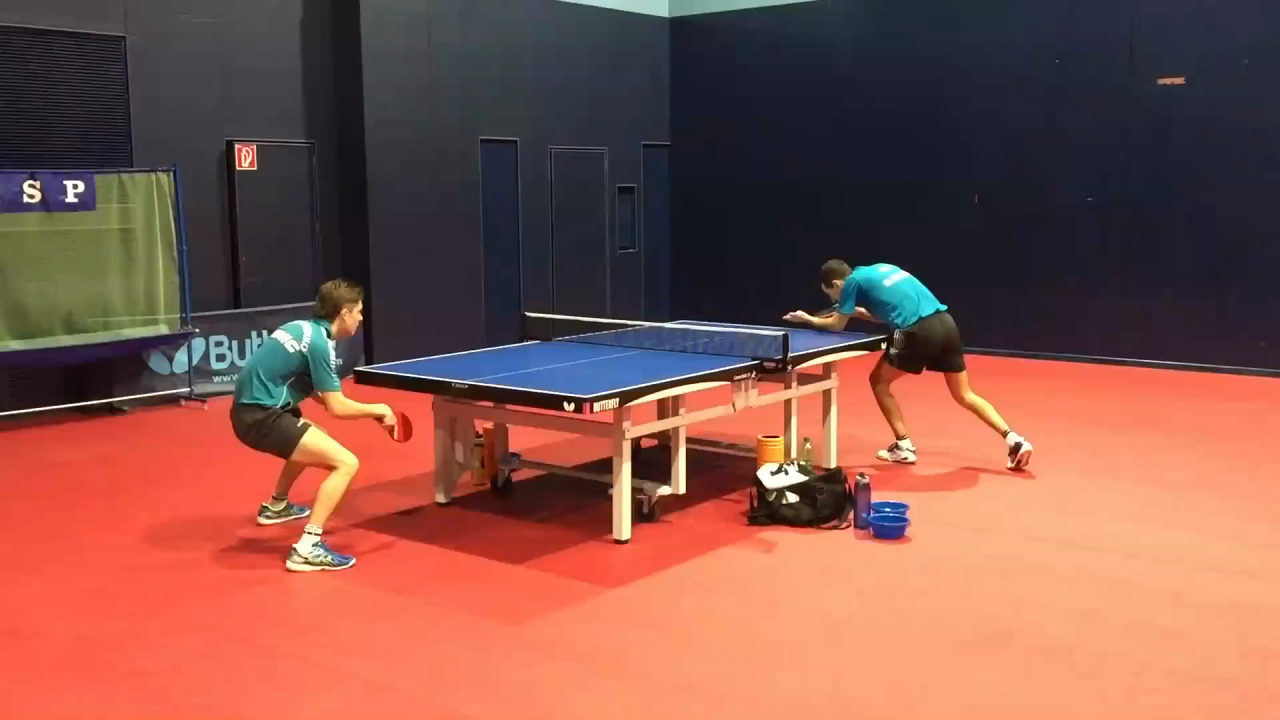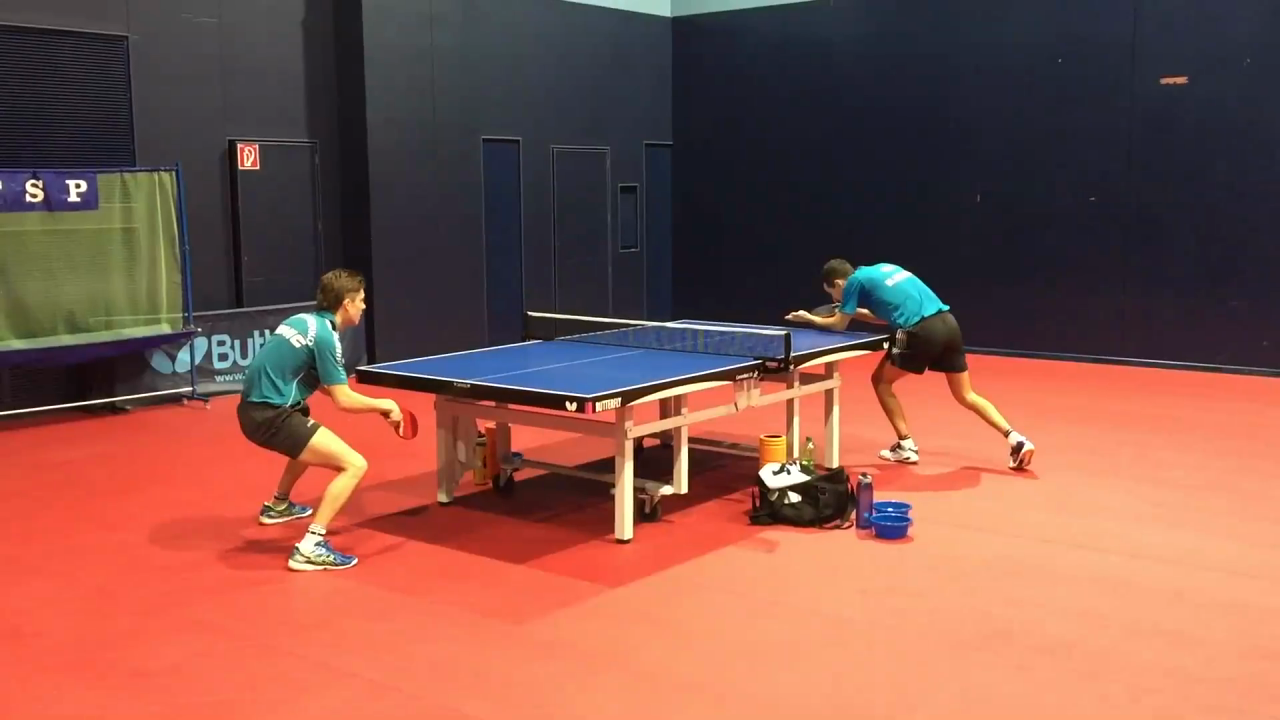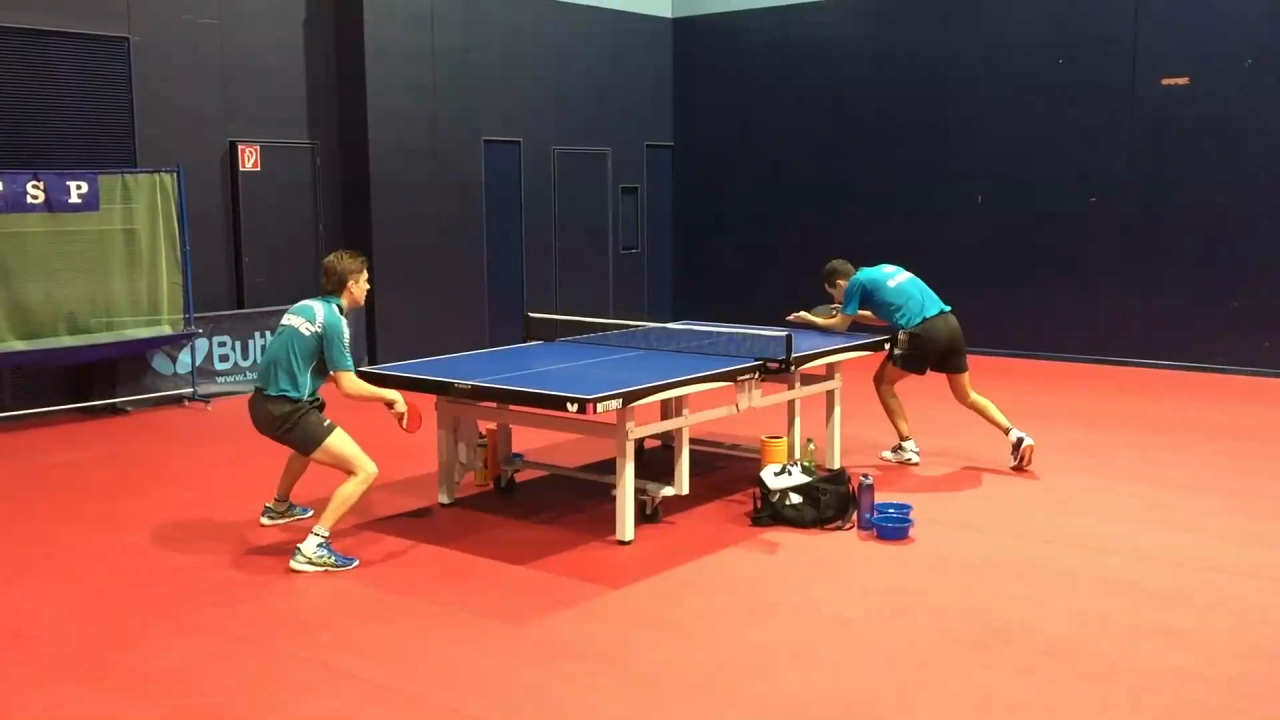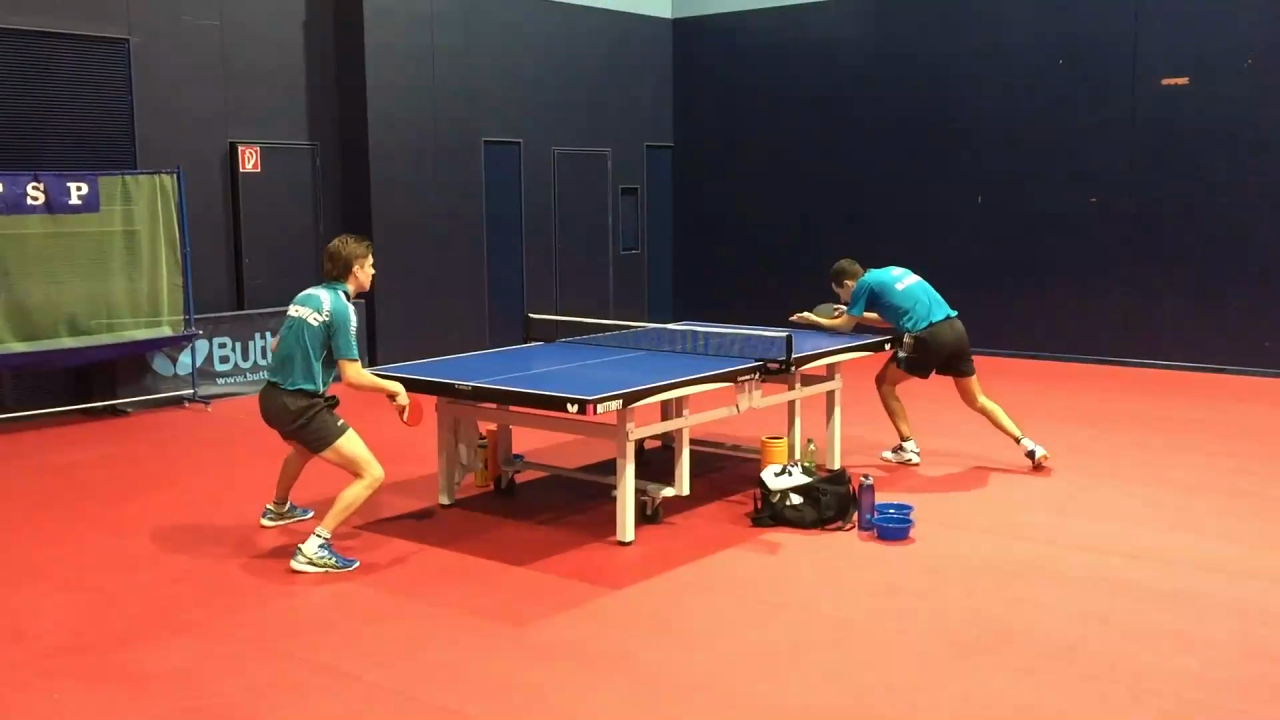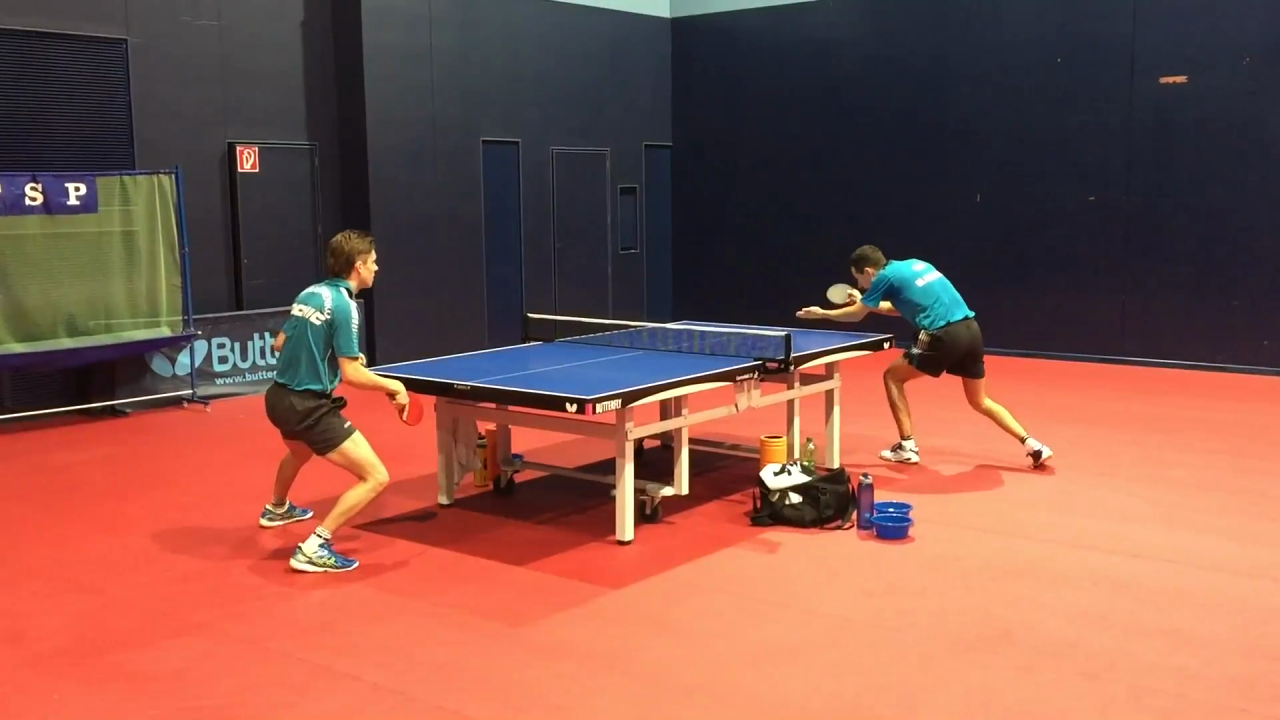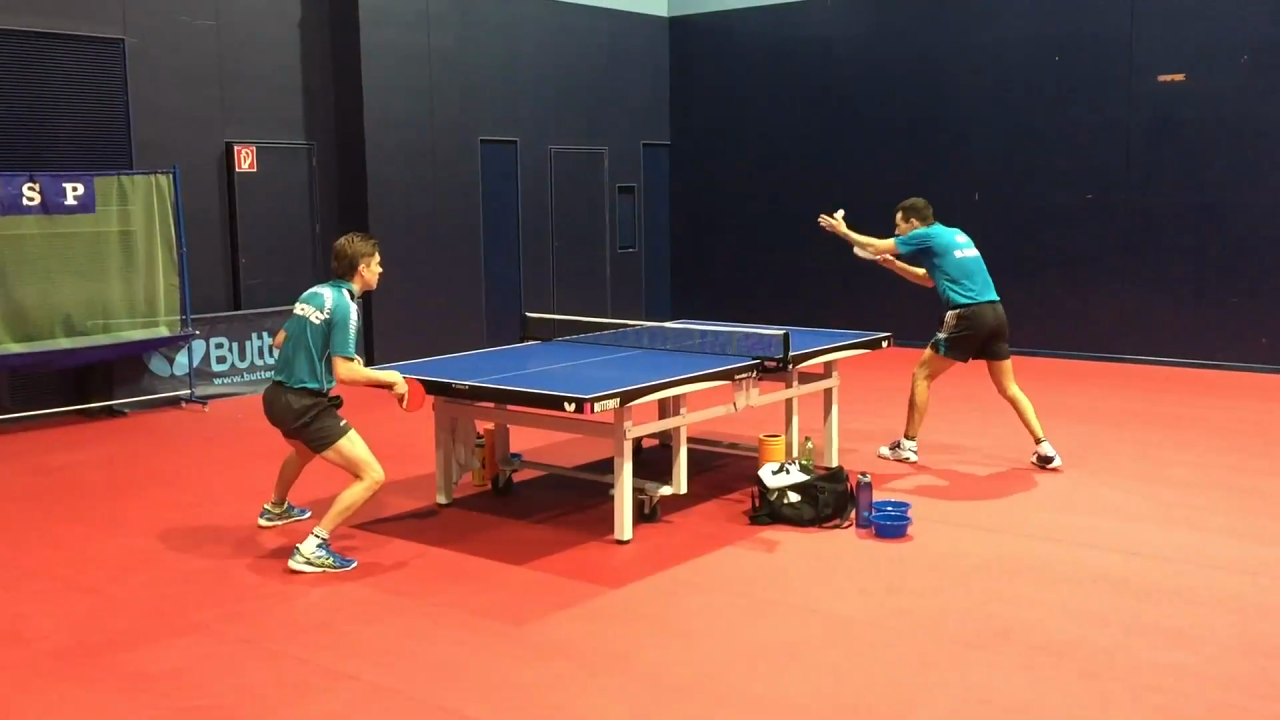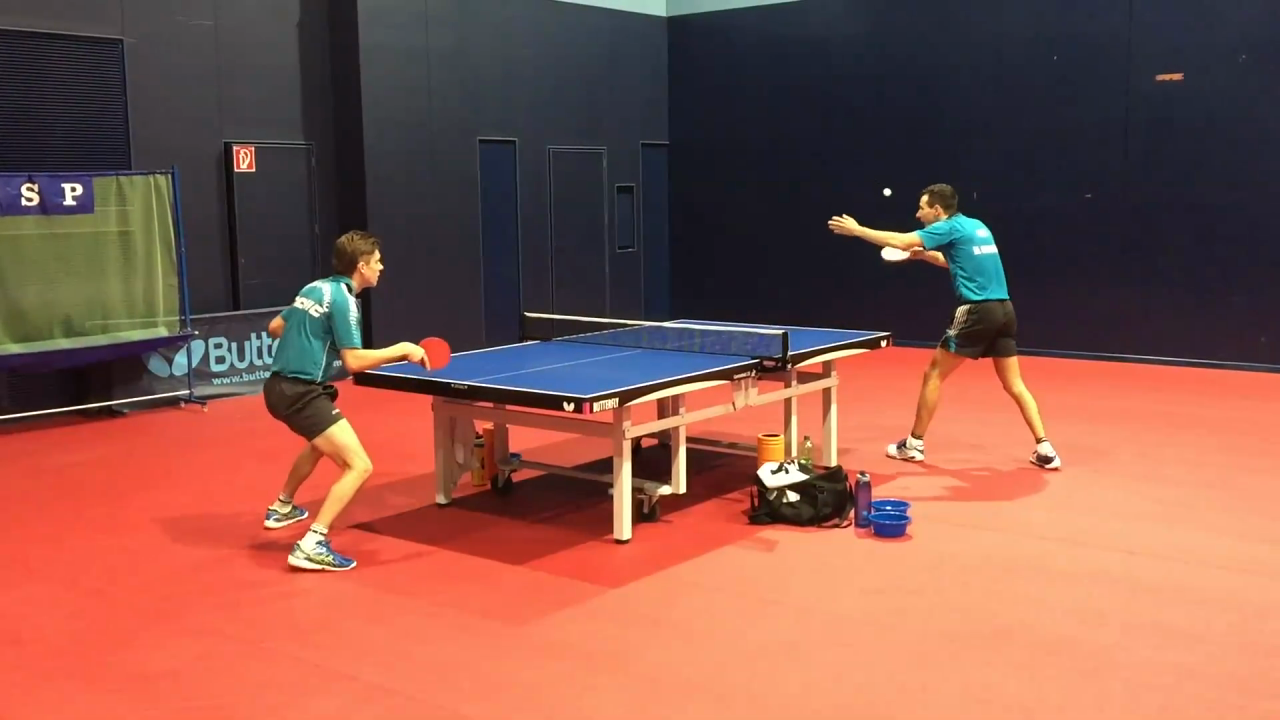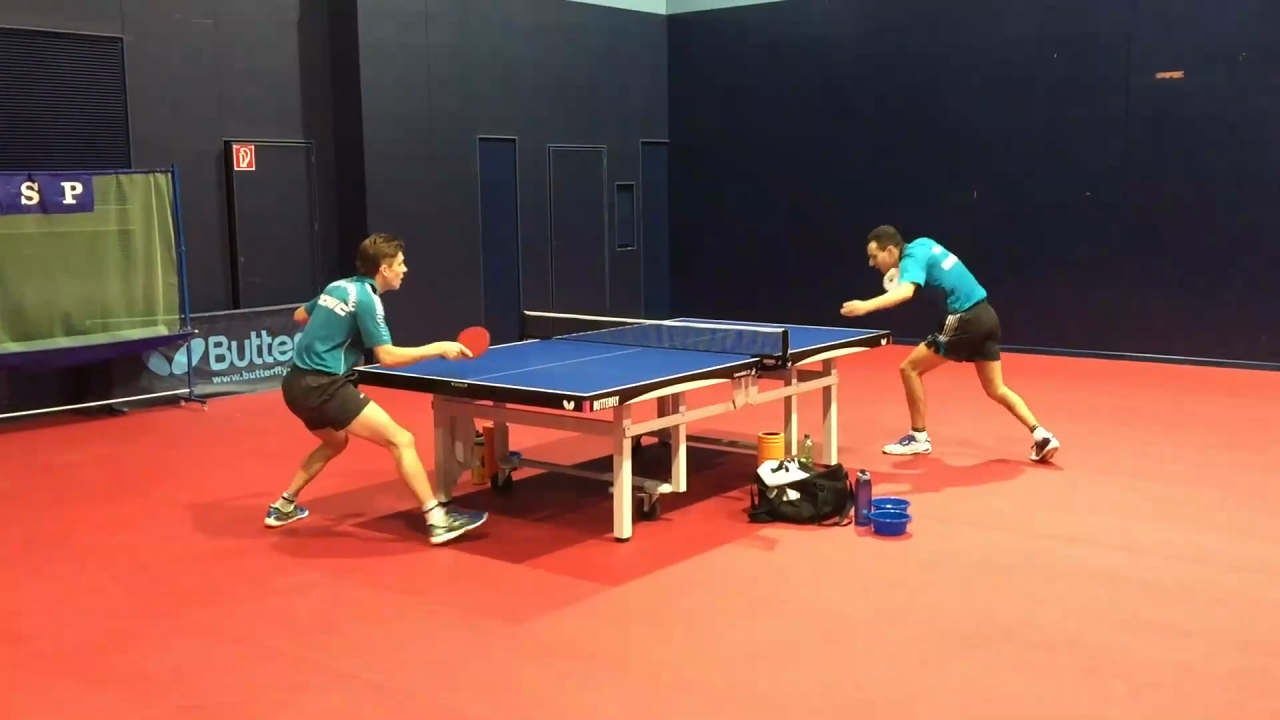
dt=0.3s
person 1, frame 1
left shoulder: (300, 326)
right shoulder: (320, 343)
right elbow: (337, 408)
left wrist: (318, 394)
right wrist: (378, 410)
left hip: (249, 410)
right hip: (260, 418)
left knee: (310, 440)
right knee: (346, 463)
left ankle: (276, 505)
right ankle: (308, 547)
person 1, frame 2
left shoulder: (301, 320)
right shoulder: (325, 336)
right elbow: (343, 400)
left wrist: (323, 384)
right wrist: (385, 405)
left hip: (255, 409)
right hip: (270, 417)
left knee: (313, 438)
right knee: (354, 465)
left ankle: (278, 505)
right ankle: (310, 547)
person 1, frame 3
left shoulder: (303, 307)
right shoulder: (333, 321)
right elbow: (349, 387)
left wrist: (327, 373)
right wrist: (390, 395)
left hip: (263, 402)
right hip: (286, 410)
left knee: (310, 443)
right knee: (364, 470)
left ankle: (278, 507)
right ankle: (313, 548)
person 1, frame 4
left shoulder: (306, 296)
right shoulder: (340, 308)
left elbow: (278, 347)
right elbow: (352, 376)
right wrist: (393, 387)
left hip: (273, 397)
right hip: (301, 405)
left knee: (306, 447)
right knee: (371, 474)
left ankle: (278, 509)
right ankle: (314, 548)
person 1, frame 5
left shoulder: (309, 293)
right shoulder: (343, 306)
left elbow: (280, 344)
right elbow: (352, 374)
right wrist: (394, 386)
left hip: (279, 397)
right hip: (309, 407)
left knee: (300, 451)
right knee: (376, 478)
left ankle: (277, 509)
right ankle: (314, 548)
person 1, frame 6
left shoulder: (313, 294)
right shoulder: (344, 306)
left elbow: (280, 341)
right elbow: (344, 373)
right wrist: (390, 378)
left hip: (277, 396)
right hip: (306, 405)
left knee: (305, 449)
right knee: (371, 476)
left ankle: (276, 508)
right ankle: (311, 548)
person 1, frame 7
left shoulder: (313, 288)
right shoulder: (343, 299)
left elbow: (276, 327)
right elbow: (354, 361)
right wrist: (402, 350)
left hip: (277, 387)
right hip: (301, 393)
left knee: (319, 442)
right knee: (359, 466)
left ankle: (283, 507)
right ankle: (312, 543)
person 1, frame 8
left shoulder: (337, 287)
right shoulder: (367, 299)
left elbow: (300, 316)
right elbow: (388, 357)
right wrist: (438, 348)
left hip: (296, 383)
right hip: (324, 386)
left knee: (335, 442)
right knee: (401, 441)
left ankle: (284, 505)
right ankle: (437, 520)
person 2, frame 1
left shoulder: (853, 280)
right shoulder: (881, 269)
left elbow: (836, 325)
left wrist: (808, 318)
right wrist: (853, 310)
left hip: (919, 332)
right hip: (945, 323)
left knee: (879, 381)
right knee: (964, 395)
left ankle: (903, 446)
right ankle: (1013, 440)
person 2, frame 2
left shoulder: (856, 280)
right shoulder: (883, 269)
left elbow: (838, 325)
left wrist: (810, 318)
right wrist: (853, 310)
left hip: (921, 332)
right hip: (947, 323)
left knee: (881, 381)
right knee: (966, 395)
left ankle: (905, 446)
right ankle: (1016, 439)
person 2, frame 3
left shoulder: (858, 282)
right shoulder: (884, 270)
left elbow: (840, 326)
left wrist: (811, 319)
right wrist: (853, 313)
left hip: (923, 333)
right hip: (948, 324)
left knee: (883, 382)
right knee: (966, 395)
left ankle: (907, 447)
right ankle: (1016, 436)
person 2, frame 4
left shoulder: (865, 283)
right shoulder: (893, 272)
left elbow: (845, 326)
left wrist: (815, 320)
right wrist: (855, 313)
left hip: (928, 337)
right hip: (955, 329)
left knee: (885, 382)
right knee: (976, 400)
left ankle: (907, 447)
right ankle: (1027, 445)
person 2, frame 5
left shoulder: (887, 276)
right shoulder: (915, 265)
left elbow: (856, 315)
left wrist: (822, 314)
right wrist: (863, 301)
left hip: (943, 336)
right hip: (970, 330)
left knee: (892, 377)
right knee: (981, 402)
left ankle: (907, 446)
right ankle: (1032, 445)
person 2, frame 6
left shoulder: (927, 236)
right shoulder: (955, 234)
left elbow: (878, 247)
left wrist: (843, 231)
right wrist: (897, 264)
left hip: (967, 315)
right hip: (995, 312)
left knee: (922, 374)
right knee: (1008, 388)
left ankle: (907, 446)
right ankle: (1044, 449)
person 2, frame 7
left shoulder: (949, 227)
right shoulder: (975, 226)
left elbow: (901, 241)
left wrist: (857, 230)
right wrist: (933, 255)
left hip: (977, 312)
right hip: (1003, 309)
left knee: (933, 374)
right knee: (1014, 385)
left ankle: (914, 444)
right ankle: (1044, 449)
person 2, frame 8
left shoulder: (914, 256)
right shoulder: (921, 245)
left elbow: (905, 292)
left wrist: (866, 306)
right wrist: (897, 271)
left hip: (966, 320)
right hip: (986, 316)
left knee: (909, 368)
right knee: (996, 389)
left ankle: (919, 437)
right ankle: (1041, 436)
